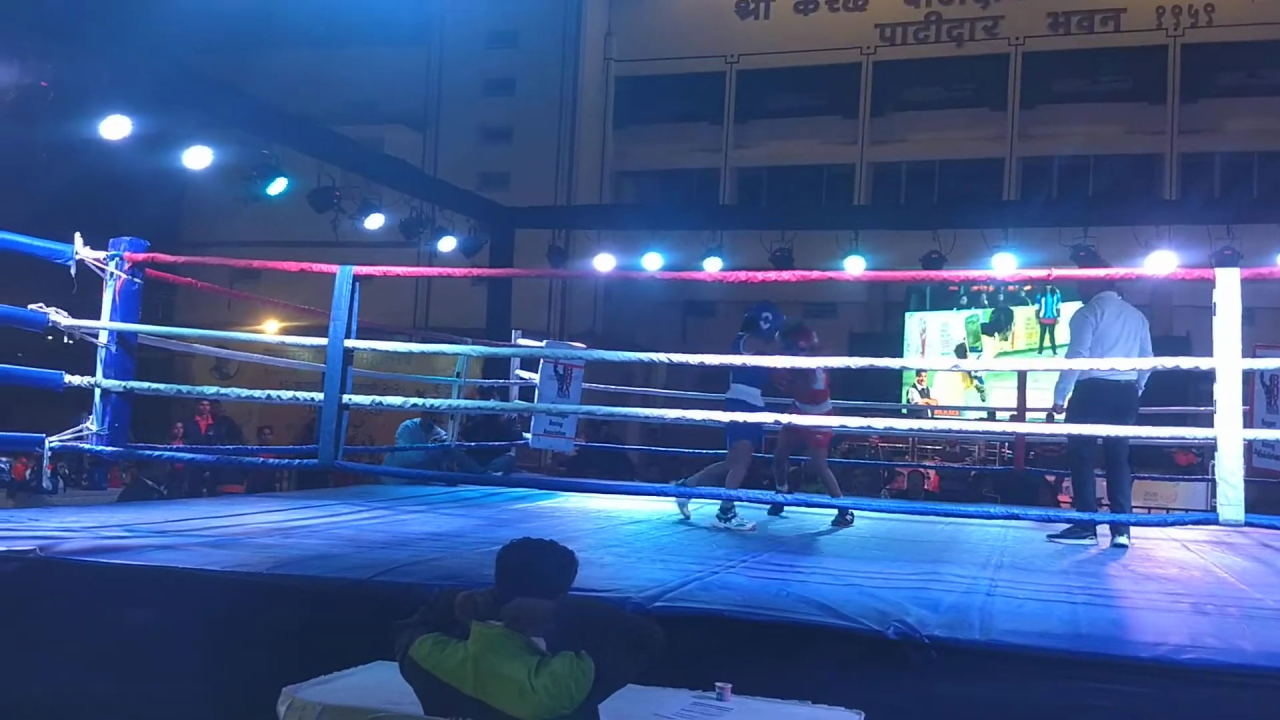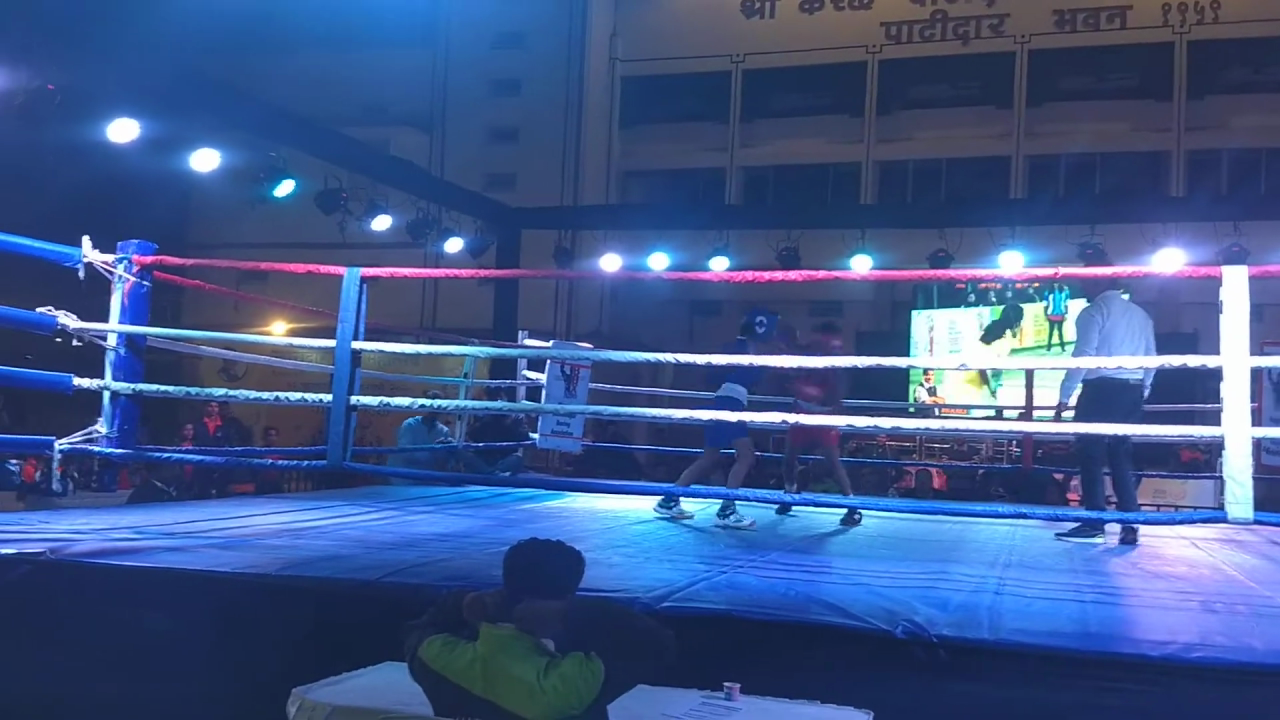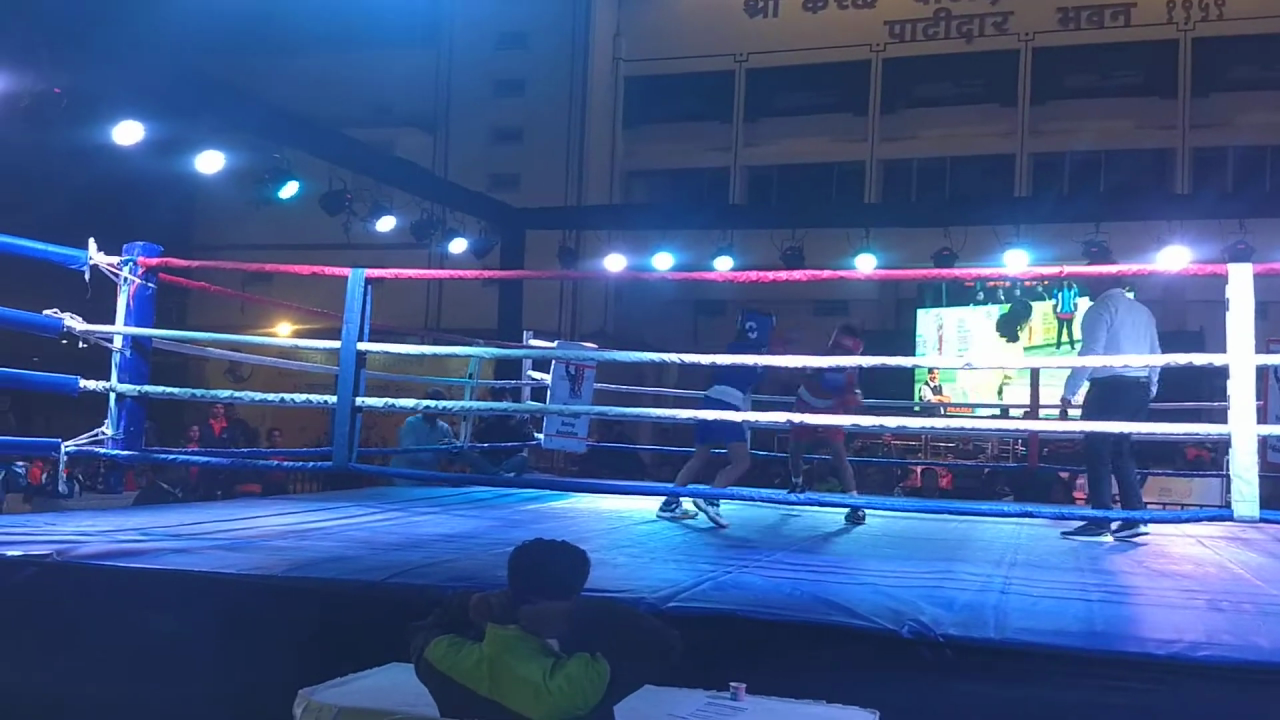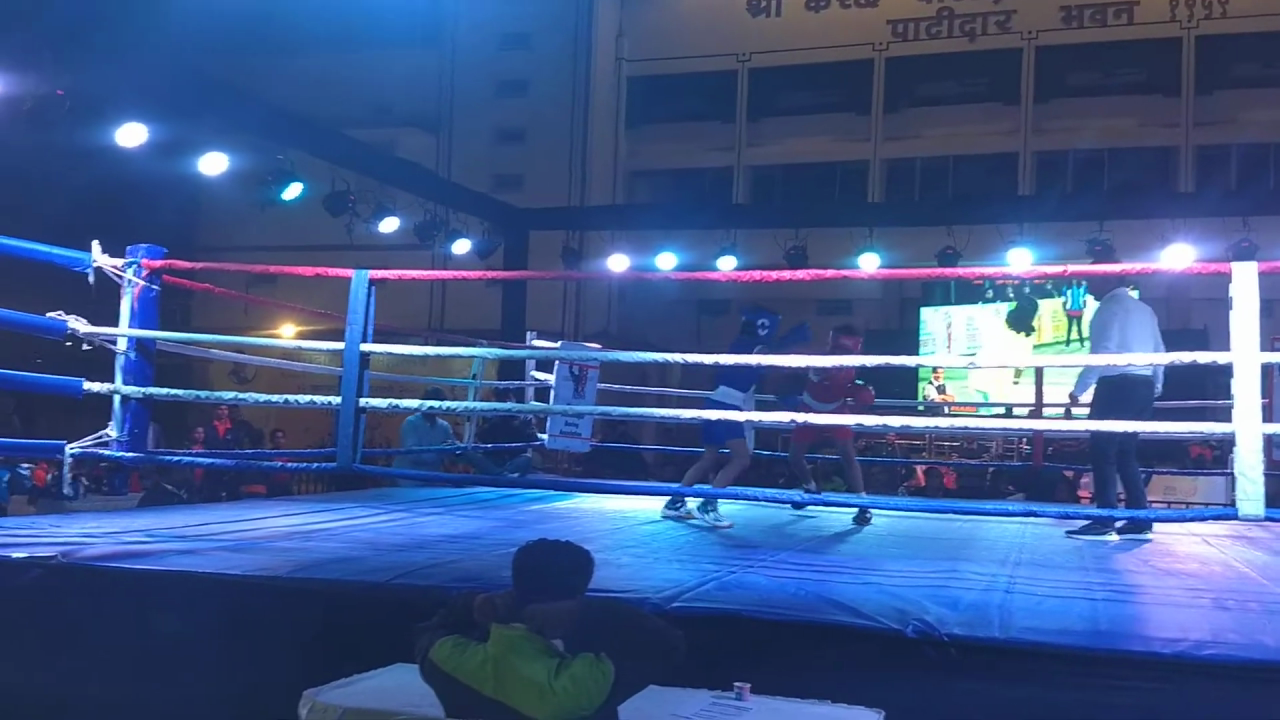
dt=0.1s
person 1, frame 1
left shoulder: (1088, 313)
right shoulder: (1137, 316)
left elbow: (1076, 357)
right elbow: (1147, 360)
left wrist: (1060, 396)
right wrist: (1134, 391)
left hip: (1092, 390)
right hip: (1125, 393)
left knee: (1081, 457)
right knee: (1118, 459)
left ankle: (1085, 527)
right ankle: (1121, 529)
person 1, frame 2
left shoulder: (1094, 311)
right shoulder: (1140, 314)
left elbow: (1083, 356)
right elbow: (1151, 358)
left wrist: (1065, 394)
right wrist: (1143, 390)
left hip: (1101, 390)
right hip: (1132, 390)
left knee: (1091, 455)
right knee: (1120, 455)
left ankle: (1094, 525)
right ankle: (1130, 520)
person 1, frame 3
left shoulder: (1101, 310)
right shoulder: (1143, 311)
left elbow: (1090, 354)
right elbow: (1155, 355)
left wrist: (1069, 391)
right wrist: (1150, 390)
left hip: (1109, 388)
right hip: (1138, 388)
left knee: (1098, 453)
right knee: (1121, 452)
left ankle: (1100, 524)
right ankle: (1134, 518)
person 1, frame 4
left shoulder: (1111, 308)
right shoulder: (1142, 309)
left elbow: (1103, 354)
right elbow: (1158, 353)
left wrist: (1080, 388)
right wrist: (1155, 388)
left hip: (1118, 387)
right hip: (1142, 387)
left knee: (1103, 452)
right knee: (1124, 452)
left ankle: (1105, 523)
right ankle: (1139, 521)
person 2, frame 1
left shoulder: (438, 661)
right shoulder: (564, 680)
left elbow: (409, 633)
right elbow: (648, 638)
left wrist: (451, 605)
right wrist: (562, 612)
person 2, frame 2
left shoulder: (448, 661)
right shoulder: (574, 682)
left elbow: (418, 634)
right elbow: (658, 642)
left wrist: (460, 607)
right wrist: (572, 614)
person 2, frame 3
left shoulder: (454, 663)
right shoulder: (580, 682)
left elbow: (424, 634)
right elbow: (664, 643)
left wrist: (465, 608)
right wrist: (577, 614)
person 2, frame 4
left shoulder: (459, 662)
right shoulder: (584, 682)
left elbow: (429, 636)
right elbow: (668, 644)
left wrist: (469, 608)
right wrist: (584, 614)
person 3, frame 1
left shoulder: (748, 343)
right shoulder: (750, 341)
left hip: (749, 407)
right hip: (741, 405)
left knee: (735, 461)
right knee: (741, 460)
left ankle: (685, 486)
right ankle: (725, 513)
person 3, frame 2
left shoulder: (736, 346)
right shoulder: (753, 346)
left hip: (721, 403)
right hip: (731, 405)
left knee: (708, 459)
right knee: (746, 457)
left ankle: (669, 502)
right ankle: (727, 510)
person 3, frame 3
left shoulder: (734, 348)
right shoulder: (759, 354)
left hip: (711, 404)
right hip: (726, 408)
left knee: (700, 458)
right knee: (741, 461)
left ankle: (670, 504)
right ankle: (710, 499)
person 3, frame 4
left shoulder: (740, 345)
right shoulder: (758, 351)
left hip: (717, 405)
right hip: (726, 408)
left knee: (709, 460)
right knee: (741, 458)
left ankle: (675, 503)
right ankle: (707, 505)
person 4, frame 1
left shoulder: (812, 369)
left elbow: (799, 390)
left wrist: (783, 379)
right hip: (799, 414)
left knee: (818, 465)
right knee: (779, 457)
left ankle: (845, 510)
right ankle: (782, 493)
person 4, frame 2
left shoulder: (837, 369)
left elbow: (834, 399)
left wrist: (813, 393)
right hip: (803, 414)
left knee: (832, 460)
right knee: (789, 458)
left ankle: (852, 508)
right ankle: (791, 493)
person 4, frame 3
left shoulder: (851, 371)
left elbow: (852, 394)
left wrist: (852, 398)
left hip: (829, 412)
right hip: (805, 408)
left knee: (839, 456)
right knee: (794, 452)
left ankle: (856, 505)
right ankle: (797, 486)
person 4, frame 4
left shoulder: (850, 370)
left wrist: (861, 393)
left hip: (834, 414)
right hip: (809, 413)
left knee: (849, 455)
right knee: (795, 457)
left ankle: (864, 506)
right ankle: (810, 489)
